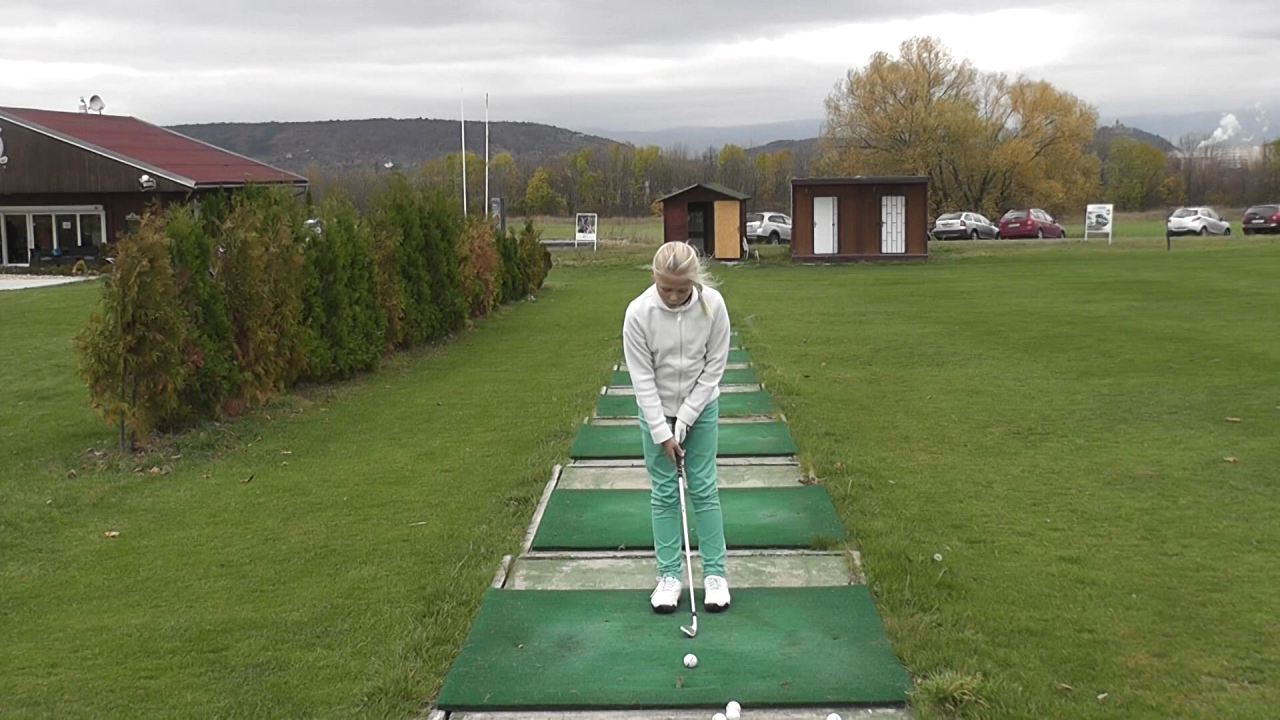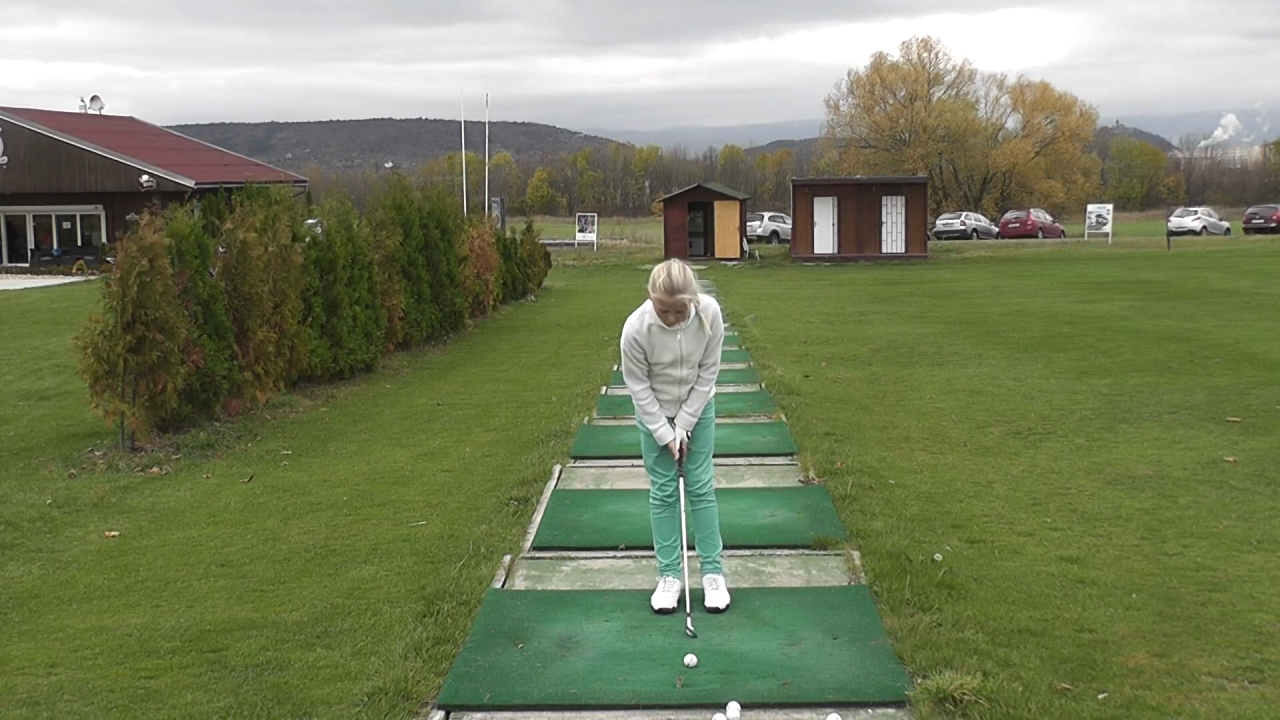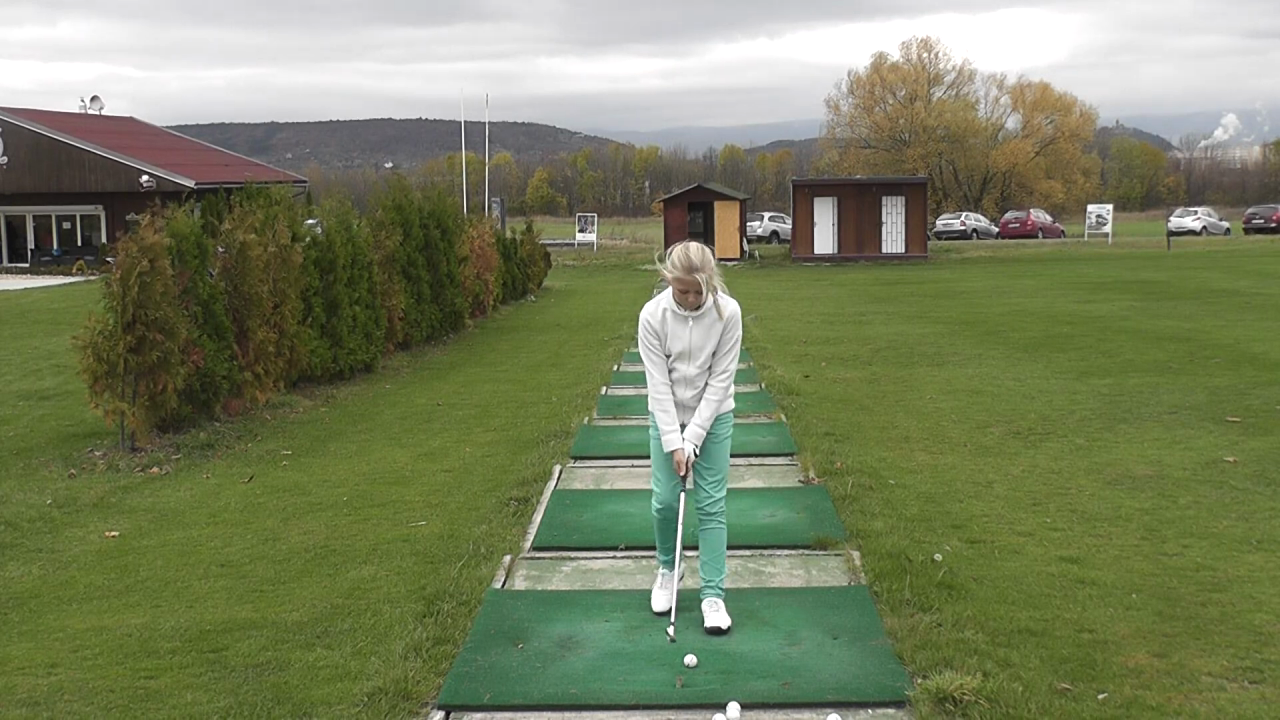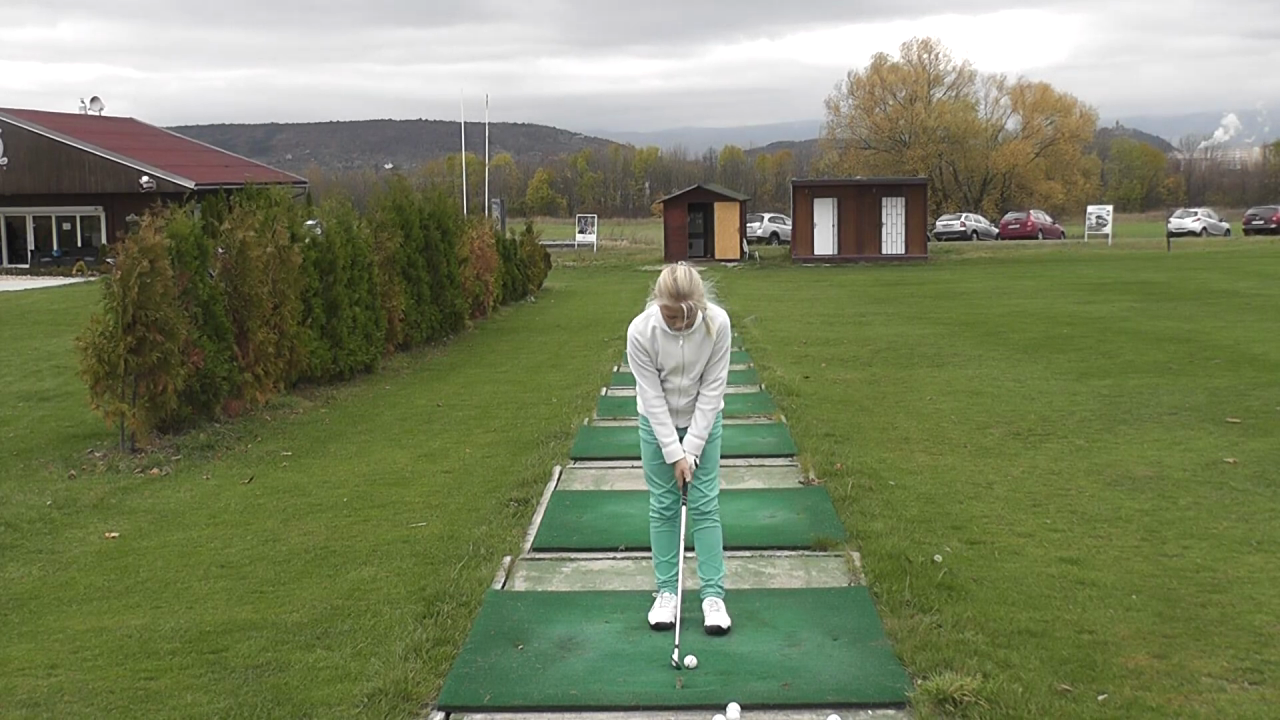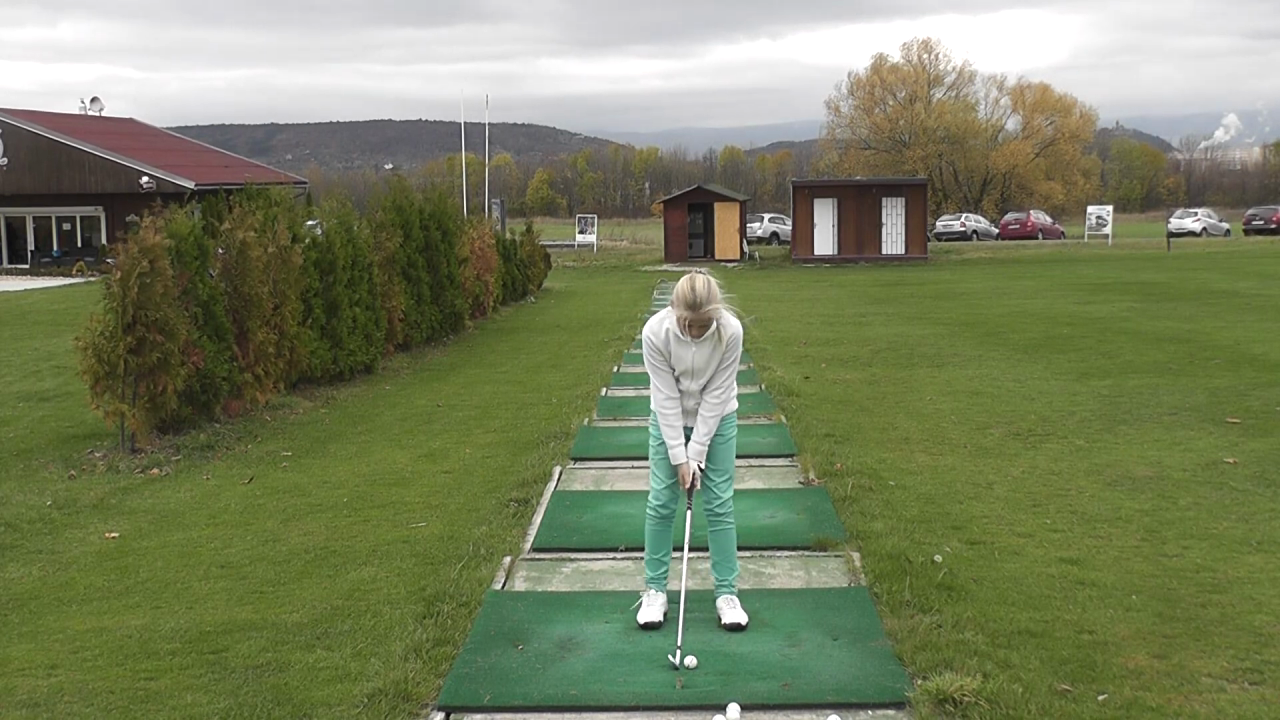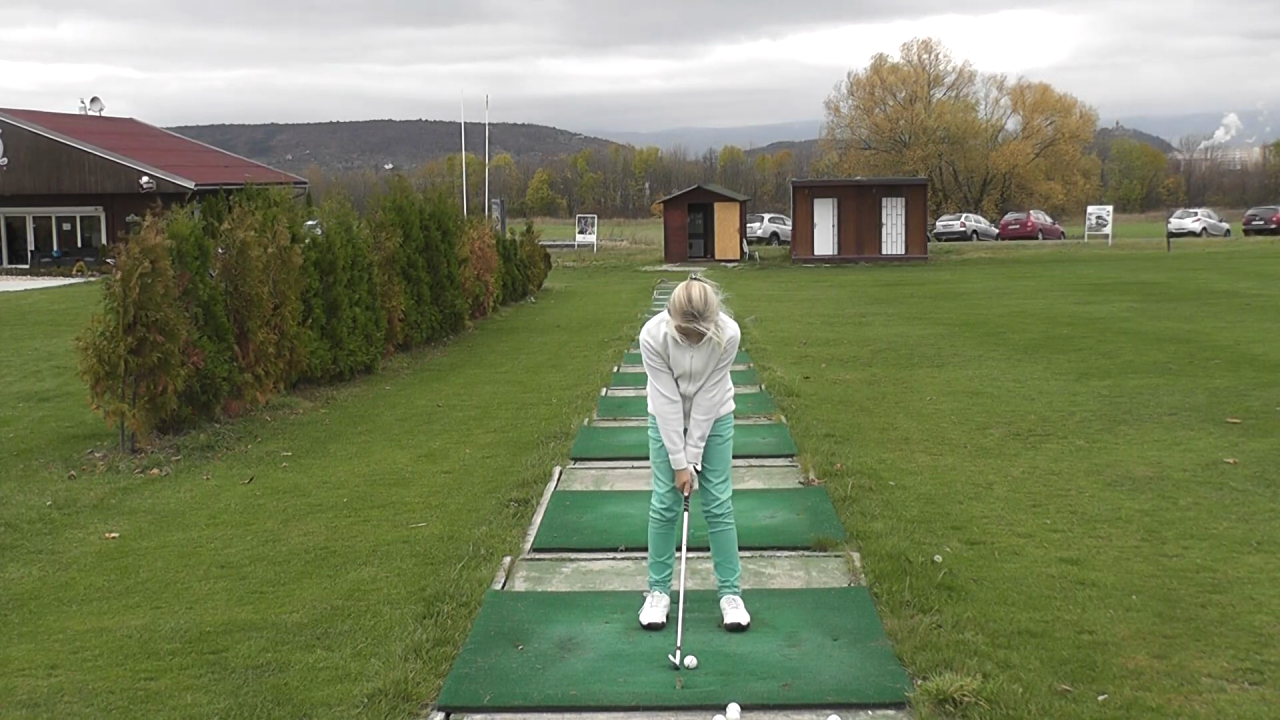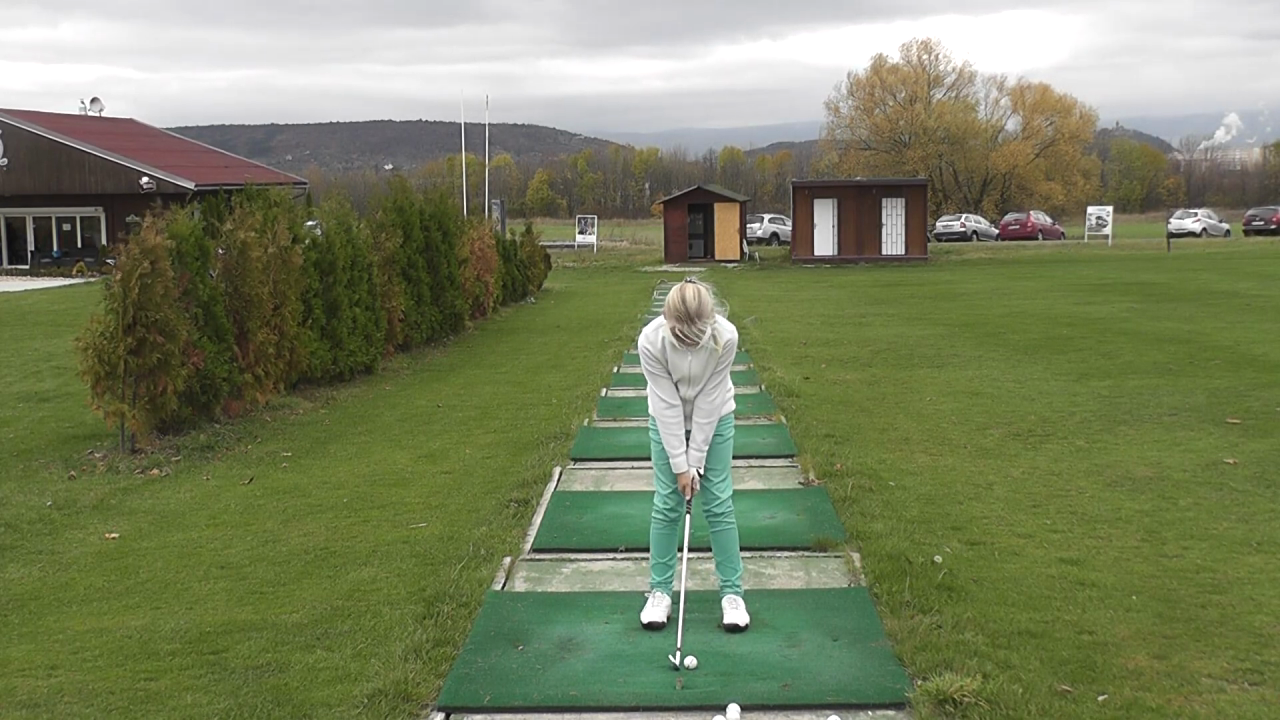
dt=0.7s
person 1, frame 1
left shoulder: (713, 304)
right shoulder: (638, 312)
left elbow: (715, 365)
right elbow: (642, 377)
left wrist: (686, 418)
right wrist: (661, 432)
left hip: (701, 407)
right hip: (656, 410)
left knee: (704, 488)
right knee: (664, 492)
left ankle: (715, 573)
right ankle: (669, 575)
person 1, frame 2
left shoulder: (709, 312)
right shoulder: (635, 328)
left elbow: (708, 372)
right elbow: (639, 387)
left wrist: (684, 425)
right wrist: (666, 434)
left hip: (697, 408)
right hip: (654, 413)
left knee: (701, 487)
right knee: (663, 492)
left ankle: (713, 572)
right ankle: (669, 576)
person 1, frame 3
left shoulder: (728, 312)
right shoulder: (652, 315)
left elbow: (720, 379)
right elbow: (658, 383)
left wrist: (693, 437)
right wrist: (674, 442)
left hip: (714, 418)
right hip: (666, 418)
left knee: (711, 504)
right knee: (665, 501)
left ankle: (713, 594)
right ankle: (667, 568)
person 1, frame 4
left shoulder: (718, 322)
right shoulder: (640, 330)
left elbow: (713, 388)
right elbow: (652, 395)
left wrist: (692, 448)
right wrist: (674, 453)
left hip: (704, 418)
right hip: (658, 421)
left knee: (705, 504)
right knee: (663, 505)
left ankle: (712, 596)
right ankle: (666, 591)
person 1, frame 5
left shoulder: (731, 330)
right shoulder: (655, 331)
left elbow: (717, 395)
right elbow: (666, 395)
left wrist: (697, 453)
right wrist: (679, 457)
left hip: (716, 419)
right hip: (668, 419)
left knee: (719, 504)
right knee: (661, 502)
left ankle: (726, 592)
right ankle: (655, 589)
person 1, frame 6
left shoulder: (728, 334)
right shoulder: (652, 335)
left elbow: (709, 396)
right elbow: (666, 400)
left wrist: (693, 457)
right wrist: (679, 461)
left hip: (714, 419)
right hip: (666, 420)
left knee: (719, 503)
right knee: (664, 503)
left ankle: (730, 592)
right ankle: (658, 590)
person 1, frame 7
left shoulder: (726, 336)
right shoulder: (650, 340)
left elbow: (709, 400)
right elbow: (666, 404)
left wrist: (695, 462)
right wrist: (680, 466)
left hip: (714, 419)
right hip: (667, 421)
left knee: (719, 503)
right knee: (667, 503)
left ankle: (732, 592)
right ankle: (660, 591)
